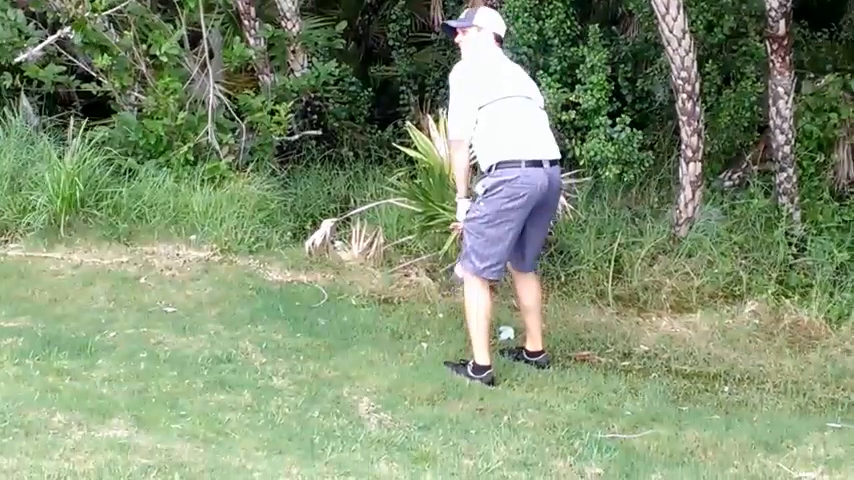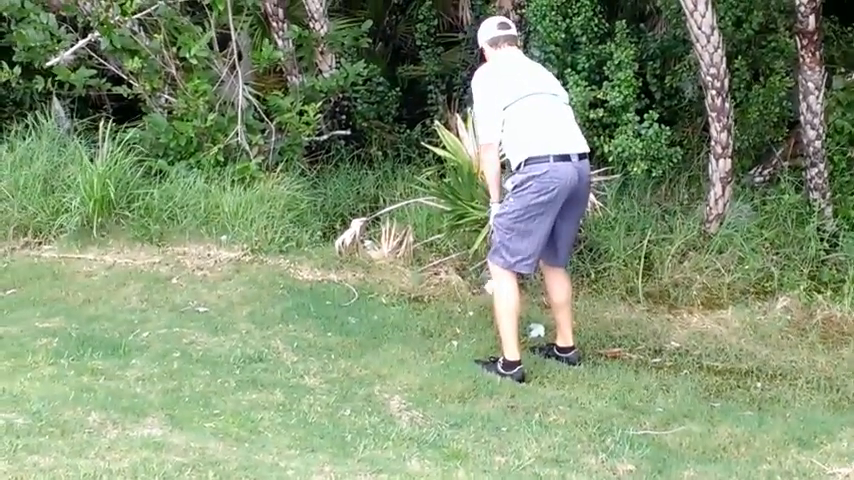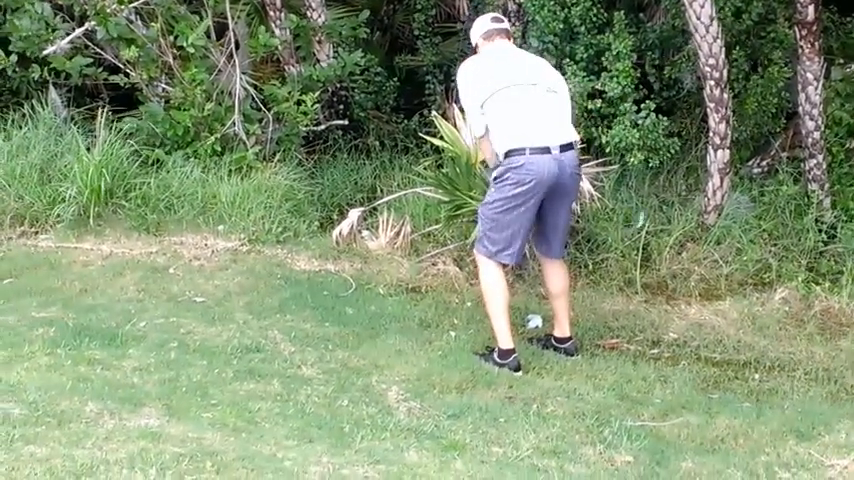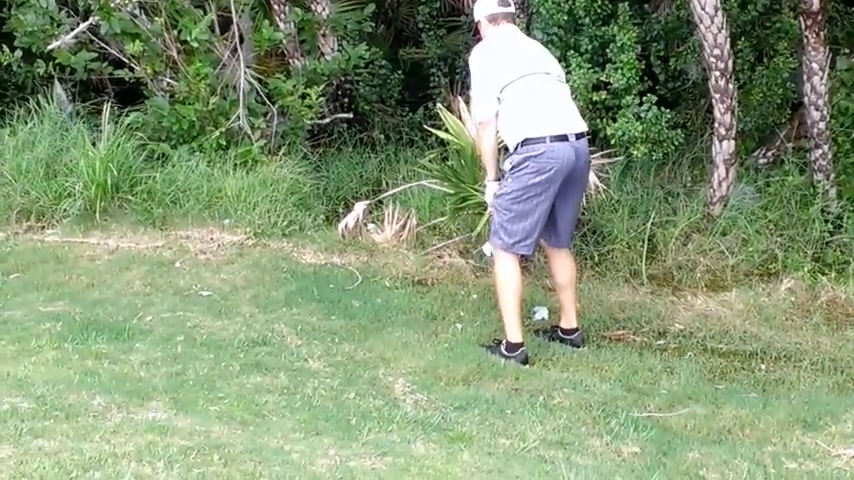
dt=1s
person 1, frame 1
left shoulder: (467, 69)
right shoulder: (517, 73)
left elbow: (459, 140)
left wrist: (462, 199)
left hip: (511, 174)
right hip: (550, 171)
left knee: (474, 271)
right knee: (523, 266)
left ankle: (480, 366)
right ankle: (535, 349)
person 1, frame 2
left shoulder: (488, 73)
right shoulder: (542, 72)
left elbow: (489, 144)
left wrist: (496, 202)
left hip: (541, 170)
right hip: (579, 166)
left knee: (502, 265)
right knee: (553, 261)
left ankle: (510, 362)
right ankle: (565, 345)
person 1, frame 3
left shoulder: (470, 68)
right shoulder: (543, 66)
left elbow: (481, 137)
left wrist: (503, 170)
left hip: (523, 162)
right hip: (566, 158)
left knee: (487, 256)
right knee: (551, 252)
left ankle: (505, 351)
right ankle: (563, 336)
person 1, frame 4
left shoulder: (484, 50)
right shoulder: (538, 48)
left elbow: (485, 122)
left wrist: (492, 179)
left hip: (538, 150)
right hip: (577, 144)
left knee: (504, 248)
right knee: (558, 243)
left ankle: (513, 344)
right ankle: (569, 328)
